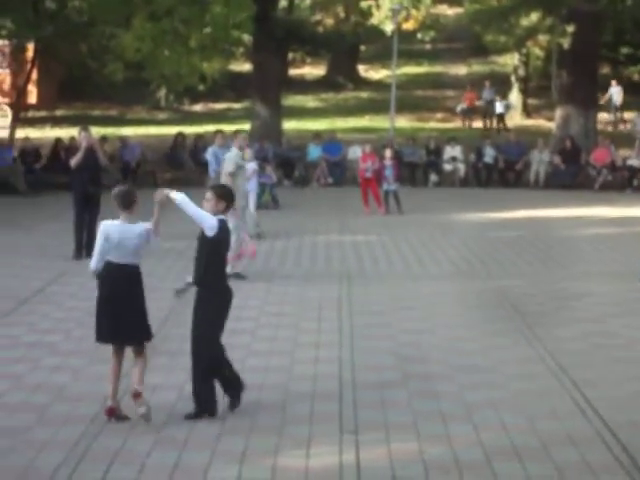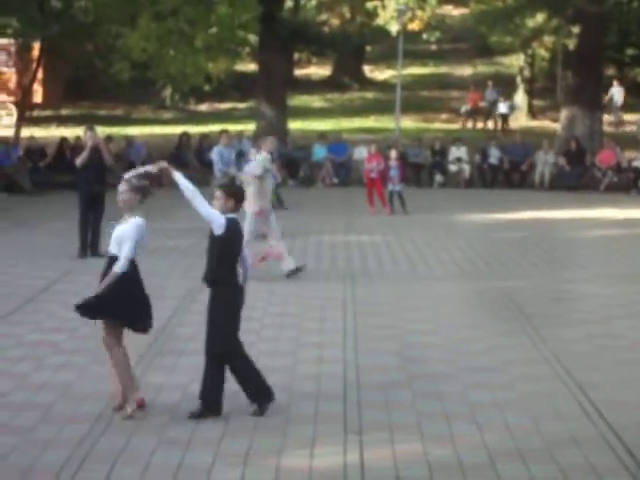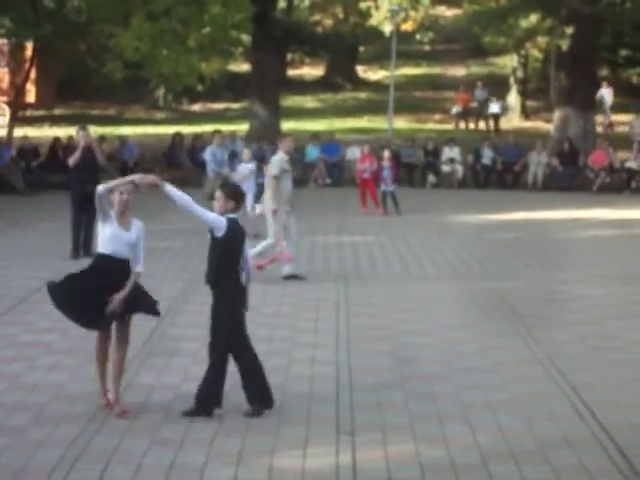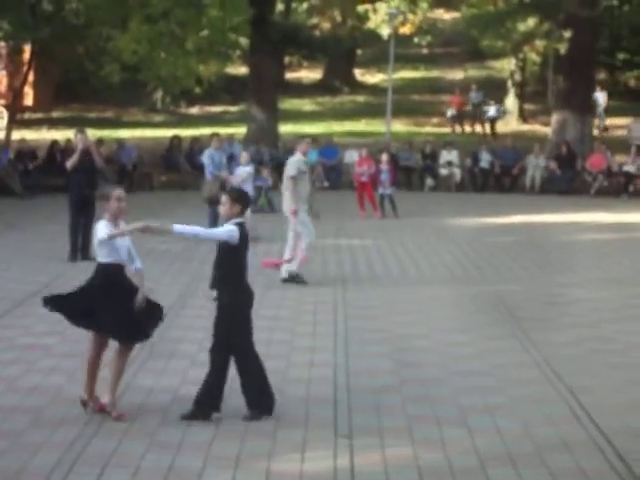
dt=0.2s
person 1, frame 1
left shoulder: (215, 224)
right shoulder: (213, 228)
left elbow: (186, 203)
left wrist: (170, 193)
right wrist: (192, 281)
left hip: (215, 294)
right hip: (207, 292)
left knee: (208, 346)
right knee: (201, 346)
left ankle: (233, 387)
right ankle: (205, 404)
person 1, frame 2
left shoulder: (222, 223)
right shoulder: (233, 227)
left elbow: (195, 198)
right elbow: (243, 263)
left wrist: (173, 172)
right wrist: (240, 288)
left hip: (225, 293)
right hip: (225, 291)
left knee: (227, 346)
right knee: (215, 346)
left ankle: (260, 394)
right ankle: (210, 404)
person 1, frame 3
left shoulder: (222, 224)
right shoulder: (237, 229)
left elbow: (191, 206)
right elbow: (245, 265)
left wrist: (163, 185)
right wrist: (243, 293)
left hip: (227, 293)
right hip: (230, 291)
left knee: (239, 345)
right knee: (220, 346)
left ankle: (261, 399)
right ankle: (206, 403)
person 1, frame 4
left shoulder: (233, 231)
right shoulder: (236, 231)
left elbow: (203, 233)
left wrist: (168, 228)
left hip: (235, 298)
right hip: (231, 296)
left knee: (243, 349)
right knee: (220, 350)
left ankle: (262, 404)
right ankle: (205, 405)
person 2, frame 1
left shoulder: (106, 227)
right shoulder: (144, 229)
left elbow: (95, 266)
left wrist: (102, 278)
right wrist: (158, 207)
left hip: (110, 285)
right hip: (131, 285)
left knee: (117, 348)
right knee: (138, 347)
left ankle: (113, 402)
right ankle: (138, 389)
person 2, frame 2
left shoulder: (136, 224)
right shoulder: (130, 218)
left elbow: (124, 263)
right elbow: (126, 178)
left wrist: (103, 287)
right wrist: (142, 172)
left hip: (122, 283)
right hip: (118, 281)
left knee: (111, 340)
right knee: (112, 338)
left ankle: (130, 395)
right ankle: (128, 394)
person 2, frame 3
left shoulder: (138, 226)
right shoulder: (105, 215)
left elbow: (138, 265)
right elbow: (100, 191)
left wrist: (125, 292)
right wrist: (129, 179)
left hip: (121, 282)
right hip: (99, 275)
left knee: (122, 340)
right knee: (104, 339)
left ankle: (114, 394)
right ankle: (105, 391)
person 2, frame 4
left shoulder: (124, 227)
right shoulder: (102, 226)
left elbow: (135, 261)
right elbow: (106, 236)
left wrist: (142, 289)
right wrist: (136, 227)
left hip: (122, 285)
right hip: (103, 286)
left knee: (127, 344)
right knee: (99, 346)
left ankle: (109, 400)
right ankle: (90, 397)
person 3, frame 1
left shoulder: (238, 156)
right shoulder: (232, 156)
right elbow: (227, 179)
right wrist: (232, 201)
left hip: (240, 200)
right hip: (234, 201)
left knee: (242, 233)
right knee: (234, 234)
left ankle: (233, 265)
right ankle: (230, 269)
person 3, frame 2
left shoulder: (266, 160)
right shoulder: (260, 160)
right elbow: (254, 182)
right wrist: (257, 204)
left hip: (265, 205)
right hip: (257, 205)
left knee: (275, 235)
right knee: (248, 237)
left ankle: (289, 267)
person 3, frame 3
left shoulder: (285, 161)
right shoulder: (277, 160)
right elbow: (271, 182)
right wrist: (273, 205)
left hip: (284, 206)
right hip: (276, 206)
left knee: (290, 237)
right knee: (274, 239)
left ankle: (289, 270)
person 3, frame 4
left shoulder: (302, 162)
right shoulder: (294, 161)
right elbow: (288, 182)
right wrist: (292, 205)
left hip: (300, 207)
right hip: (295, 207)
left knee: (294, 240)
right knee: (308, 236)
left ankle: (286, 273)
right ankle: (293, 269)
person 4, frame 1
left shoulder: (95, 151)
right shoulder: (75, 150)
left elbow: (104, 163)
right elbow: (73, 164)
left wrist: (97, 147)
right wrist: (83, 148)
left hip: (94, 189)
right hip: (80, 190)
left knee: (92, 220)
right knee: (79, 219)
left ankle: (90, 249)
right ankle: (78, 250)
person 4, frame 2
left shoulder: (101, 150)
right shoulder: (80, 150)
left elbow: (109, 163)
right elbow: (78, 163)
left wrist: (102, 147)
right wrist: (88, 147)
left hip: (99, 188)
right hip: (85, 189)
left knee: (97, 219)
right knee: (84, 219)
left ankle: (94, 248)
right ankle: (83, 249)
person 4, frame 3
left shoulder: (93, 150)
right shoulder: (73, 149)
left elbow: (102, 163)
right elbow: (71, 163)
left wrist: (95, 146)
right wrist: (81, 147)
left hip: (92, 189)
right hip: (77, 189)
left knee: (90, 220)
right knee: (77, 219)
left ankle: (87, 249)
right ankle: (75, 249)
person 4, frame 4
left shoulder: (91, 153)
right shoulder: (71, 152)
left elbow: (100, 166)
right elbow: (69, 166)
left wrist: (93, 150)
right wrist: (79, 150)
left hip: (90, 192)
right hip: (75, 192)
left knee: (88, 223)
right knee: (75, 222)
left ankle: (85, 252)
right ankle: (73, 252)
